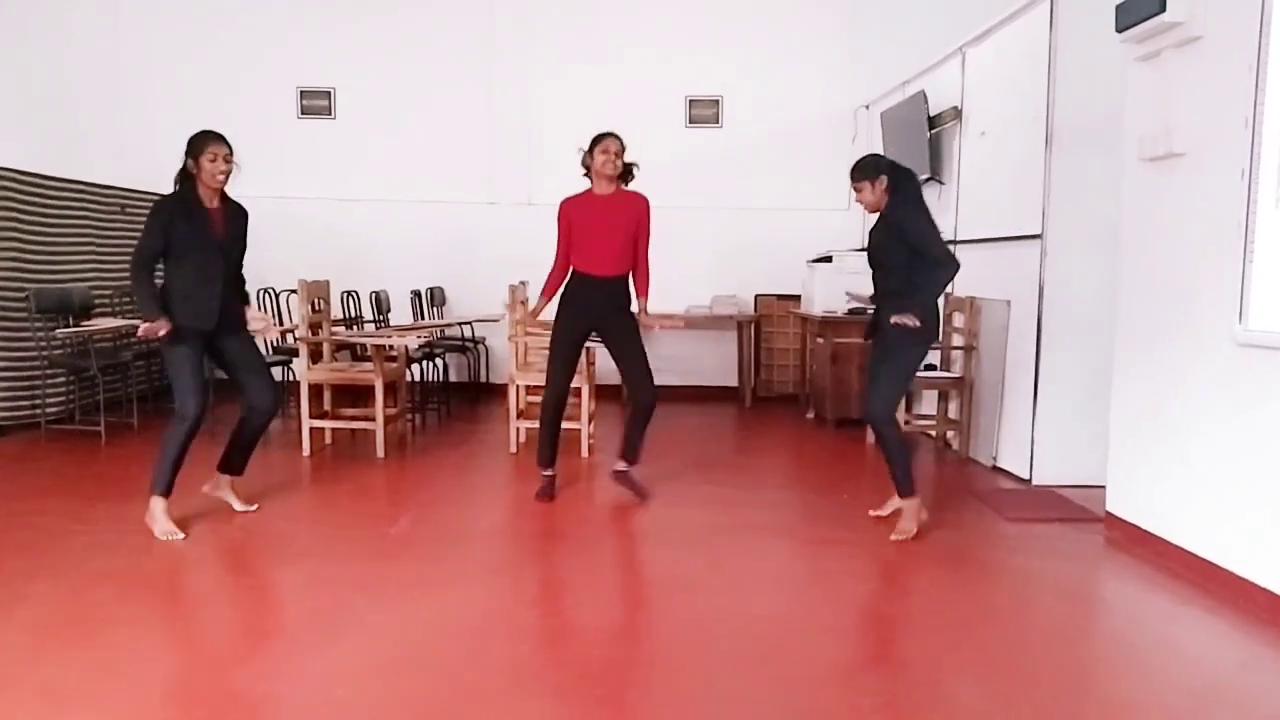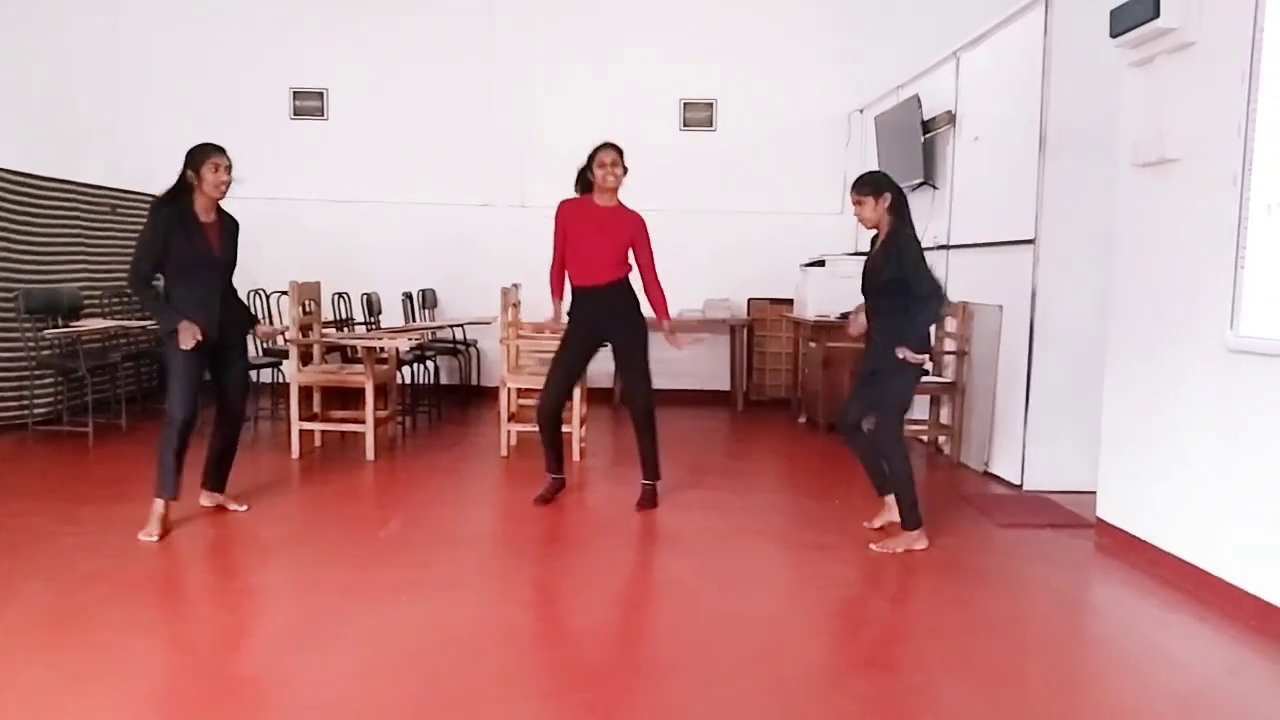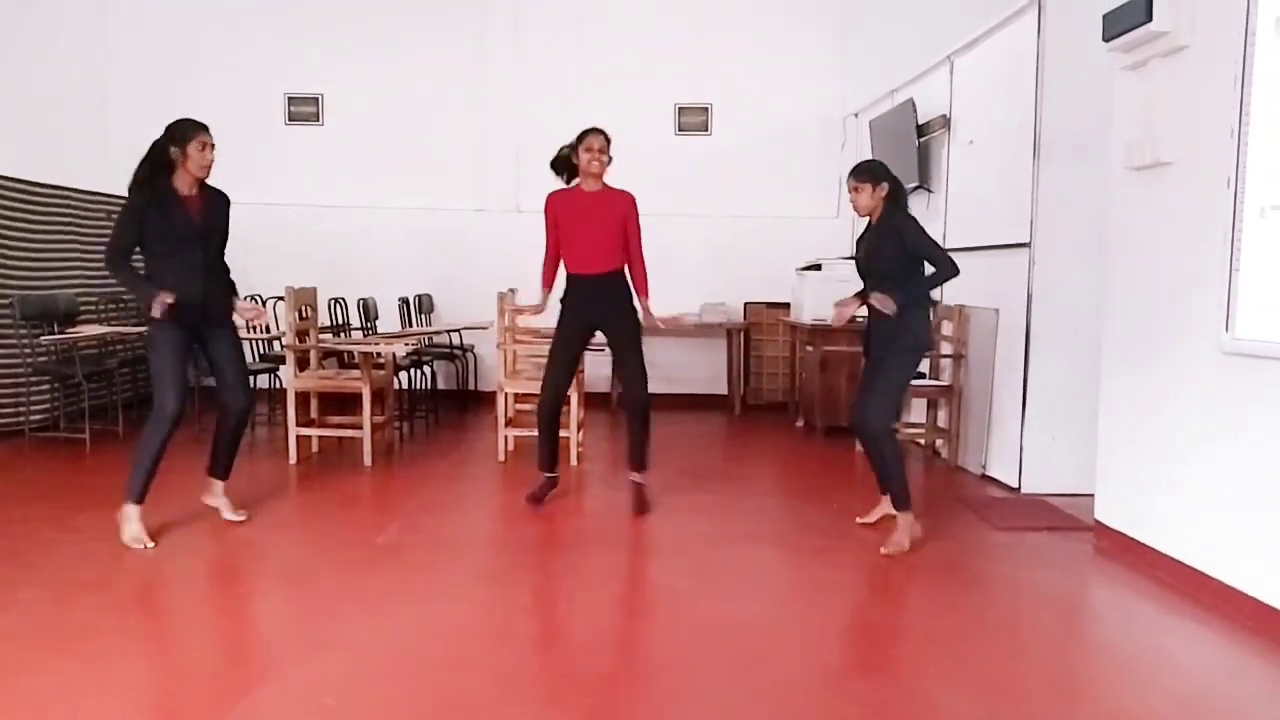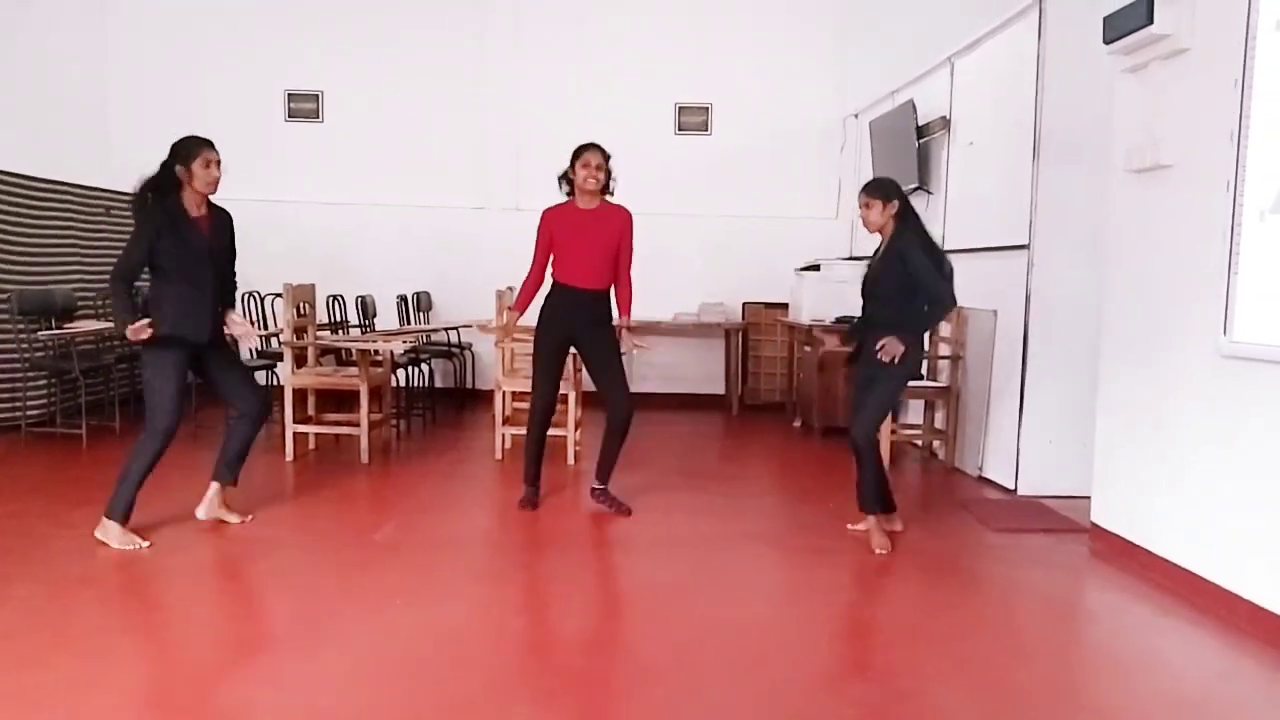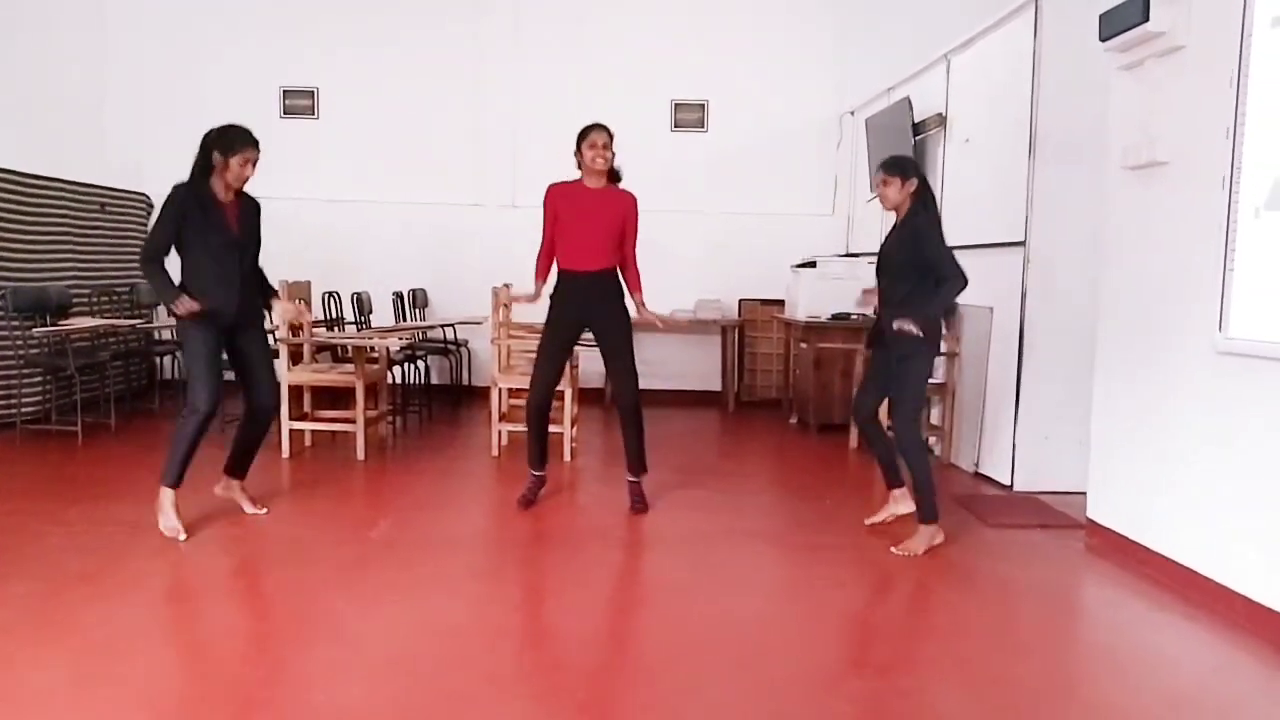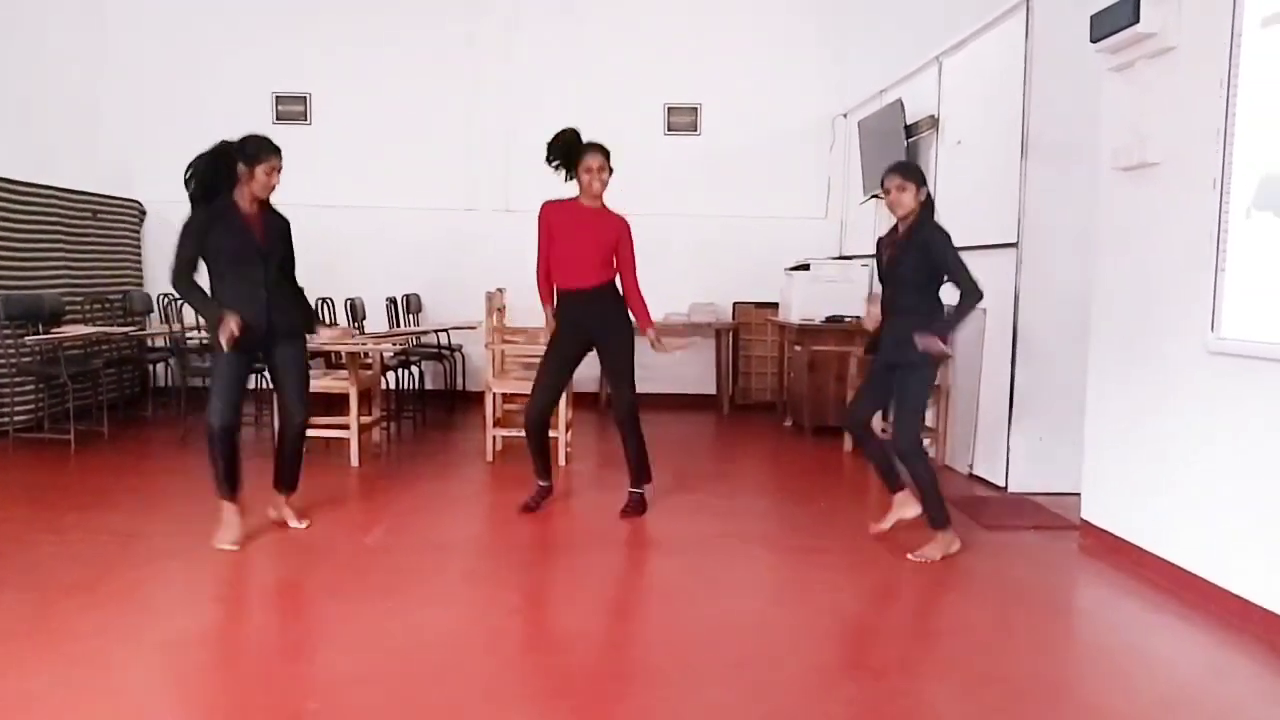
dt=0.5s
person 1, frame 1
left shoulder: (237, 213)
right shoulder: (170, 209)
right elbow: (141, 268)
left wrist: (246, 308)
right wrist: (154, 314)
left hip: (226, 323)
right hip: (183, 324)
left knee: (265, 400)
right knee: (191, 408)
left ankle: (223, 480)
right ankle: (158, 504)
person 1, frame 2
left shoulder: (229, 225)
right shoulder: (167, 220)
right elbow: (139, 279)
left wrist: (250, 321)
right wrist: (176, 322)
left hip: (227, 332)
right hip: (186, 333)
left knee: (233, 409)
right knee: (181, 411)
left ankle: (213, 489)
right ankle: (160, 510)
person 1, frame 3
left shoulder: (218, 201)
right shoulder: (147, 200)
right elbow: (116, 257)
left wrist: (234, 299)
right wrist: (151, 293)
left hip: (214, 315)
right hip: (171, 316)
left knee: (239, 400)
right knee: (170, 407)
left ankle: (216, 487)
right ankle: (131, 510)
person 1, frame 4
left shoulder: (222, 221)
right shoulder: (157, 218)
right elbow: (123, 278)
left wrist: (230, 314)
right wrist: (128, 321)
left hip: (210, 336)
right hip: (167, 337)
left knee: (253, 404)
right knee: (162, 426)
left ankle: (213, 498)
right ankle: (112, 522)
person 1, frame 5
left shoulder: (250, 208)
right shoulder: (185, 201)
right elbow: (151, 259)
left wrist: (275, 301)
right wrist: (175, 298)
left hip: (245, 317)
right hip: (201, 317)
left knee: (265, 403)
right knee: (204, 401)
left ankle: (232, 480)
right ankle: (168, 494)
person 1, frame 6
left shoulder: (278, 222)
right shoulder: (209, 215)
right elbow: (181, 277)
left wrist: (314, 325)
right wrist: (218, 314)
left hip: (283, 330)
right hip: (238, 335)
left knee: (294, 420)
right knee: (221, 419)
left ankle: (282, 499)
right ankle: (230, 507)
person 2, frame 1
left shoulder: (904, 215)
right shoulder: (888, 220)
left elbow: (945, 263)
left wrist: (915, 309)
right wrist: (876, 299)
left hip: (908, 328)
right hip: (889, 326)
left knee: (879, 409)
right knee: (874, 408)
left ankle: (912, 502)
right ankle: (904, 492)
person 2, frame 2
left shoulder: (903, 242)
right shoulder: (881, 243)
left elbow: (933, 298)
left wrist: (912, 342)
right wrist: (867, 315)
left hip: (901, 355)
right hip: (881, 351)
left knee: (886, 435)
right knee: (851, 421)
left ankle: (913, 531)
right ankle: (892, 501)
person 2, frame 3
left shoulder: (901, 225)
right shoulder: (869, 233)
left elbow: (947, 268)
left wrist: (899, 299)
right wrist: (857, 300)
left hip: (905, 336)
right hip: (882, 337)
left knee: (877, 419)
right knee: (862, 419)
left ankle: (906, 518)
right ankle: (890, 498)
person 2, frame 4
left shoulder: (907, 249)
right shoulder: (883, 252)
left elbow: (944, 300)
left wrist: (904, 339)
right wrist: (848, 338)
left hip: (895, 357)
right hip: (872, 355)
left knee: (862, 431)
right knee: (861, 433)
left ankle: (879, 515)
right ankle: (882, 513)
person 2, frame 5
left shoulder: (921, 227)
right shoulder: (899, 229)
left elbow: (955, 279)
left wrist: (919, 317)
right wrist: (880, 296)
left hip: (912, 341)
right hip: (889, 336)
left knee: (904, 428)
right knee: (863, 410)
left ankle: (930, 526)
right ankle: (899, 495)
person 2, frame 6
left shoulder: (931, 235)
right shoulder: (888, 239)
left elbow: (970, 291)
left wrist: (940, 332)
right wrist: (878, 306)
left hip: (920, 349)
right hip: (891, 346)
left knee: (903, 437)
right knee: (857, 419)
left ankle: (945, 533)
right ankle: (901, 497)
person 3, frame 1
left shoulder: (637, 204)
right shoulder: (570, 207)
left elbow: (640, 261)
right elbow: (562, 261)
left wrist: (643, 306)
right wrist: (542, 302)
left hip: (616, 302)
right hip: (577, 299)
left knee: (645, 392)
right knee: (555, 393)
left ankle: (624, 466)
right ankle: (548, 473)
person 3, frame 2
left shoulder: (633, 221)
right shoulder: (567, 210)
left elbow: (648, 273)
right elbow: (559, 264)
left wrist: (665, 323)
right wrist: (556, 307)
left hip: (622, 308)
right hip: (583, 311)
left knee: (639, 401)
right knee: (550, 403)
left ankle: (649, 483)
right ankle: (556, 476)
person 3, frame 3
left shoulder: (623, 201)
right shoulder: (556, 202)
left elbow: (635, 256)
right elbow: (552, 254)
left wrist: (644, 303)
right wrist: (545, 295)
left hip: (615, 297)
right hip: (577, 298)
left knee: (636, 395)
right knee: (551, 394)
left ankle: (638, 478)
right ankle: (548, 474)
person 3, frame 4
left shoulder: (621, 218)
right shoulder: (552, 217)
left elbow: (622, 275)
right elbow: (538, 270)
left wrist: (624, 322)
right wrist: (515, 313)
left hip: (597, 315)
right hip: (558, 310)
left knee: (621, 408)
right knee: (542, 405)
left ankle: (601, 485)
right ankle: (531, 485)
person 3, frame 5
left shoulder: (626, 202)
right shoulder: (557, 194)
left elbow: (628, 259)
right elbow: (547, 248)
left wrist: (639, 302)
right wrist: (538, 288)
left hip: (607, 297)
right hip: (566, 296)
left knee: (627, 394)
right knee: (539, 393)
left ankle: (635, 480)
right ankle: (537, 474)
person 3, frame 6
left shoulder: (618, 224)
right shoulder: (552, 212)
left elbow: (629, 280)
right elbow: (544, 269)
left wrist: (648, 329)
right wrist: (549, 315)
left hip: (609, 313)
right hip: (569, 317)
left knee: (624, 406)
right knee: (536, 409)
left ankle: (638, 488)
right ankle: (544, 482)
